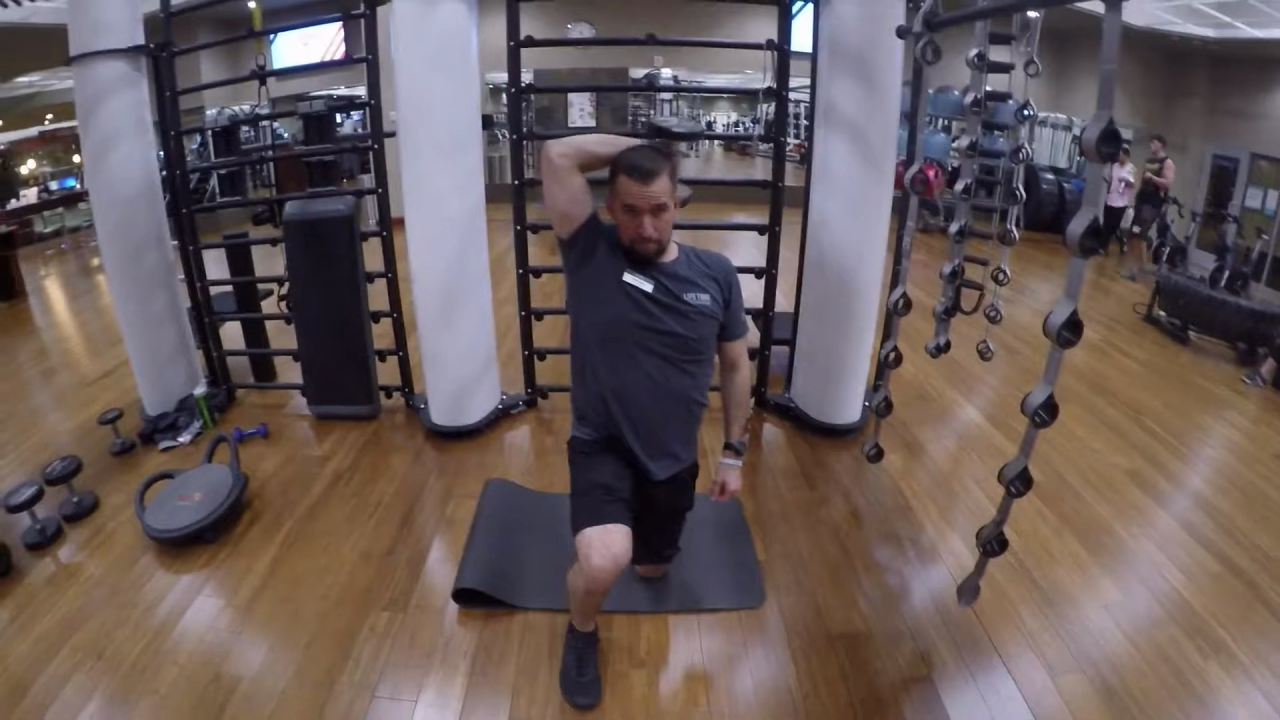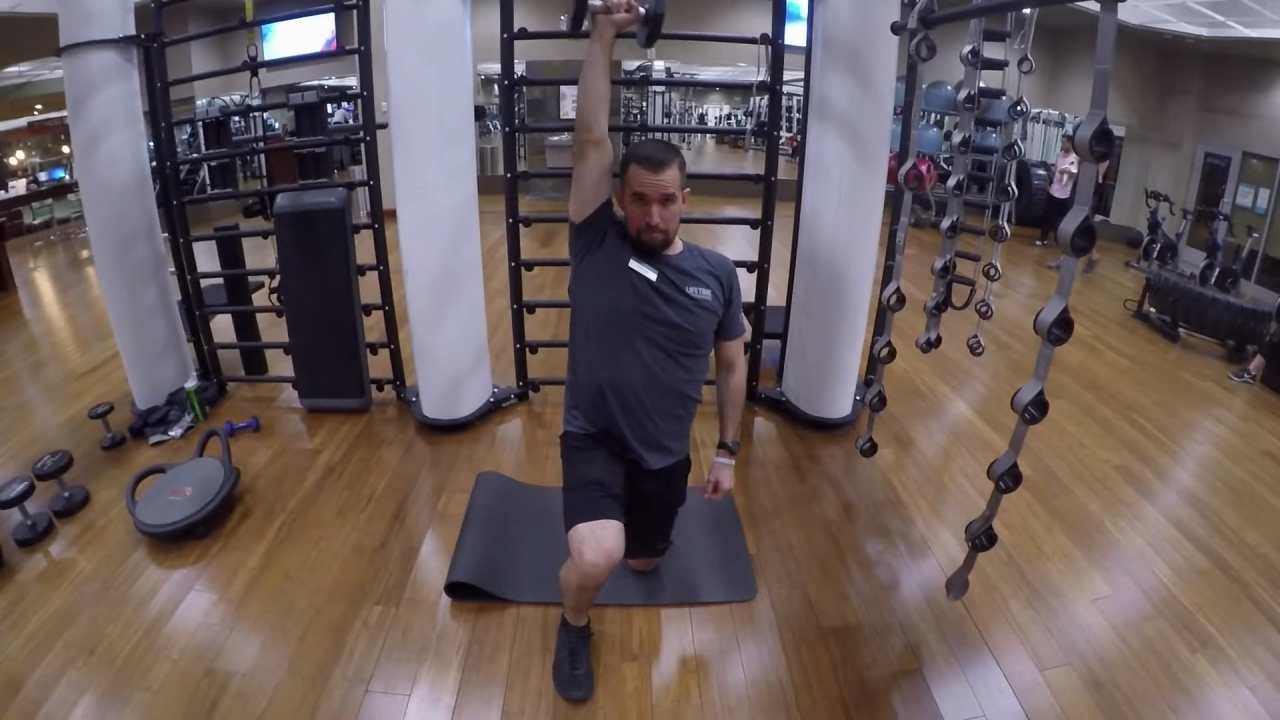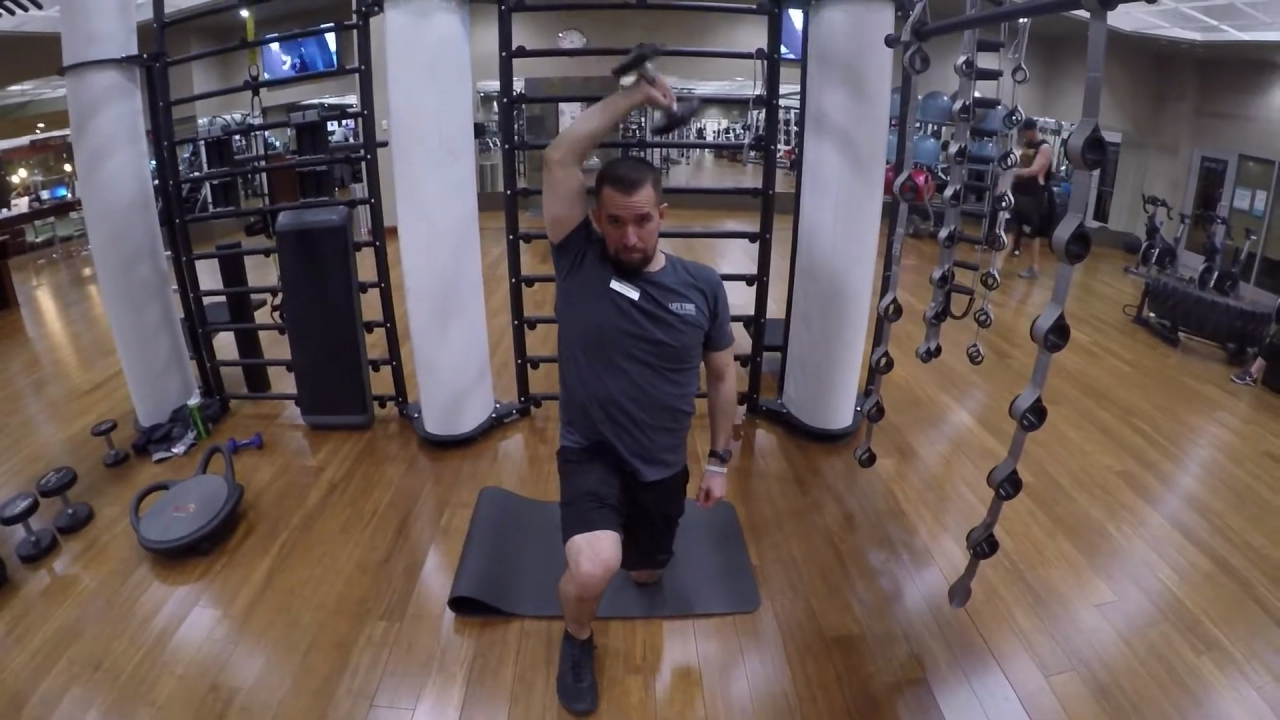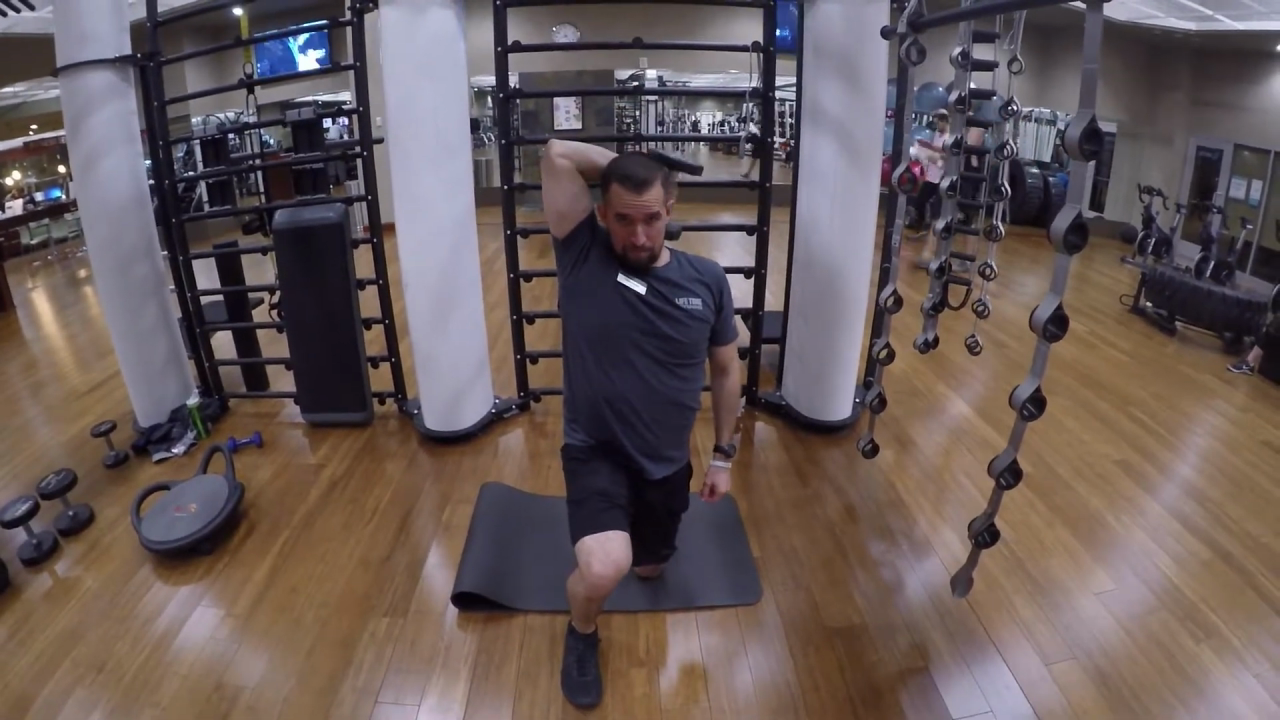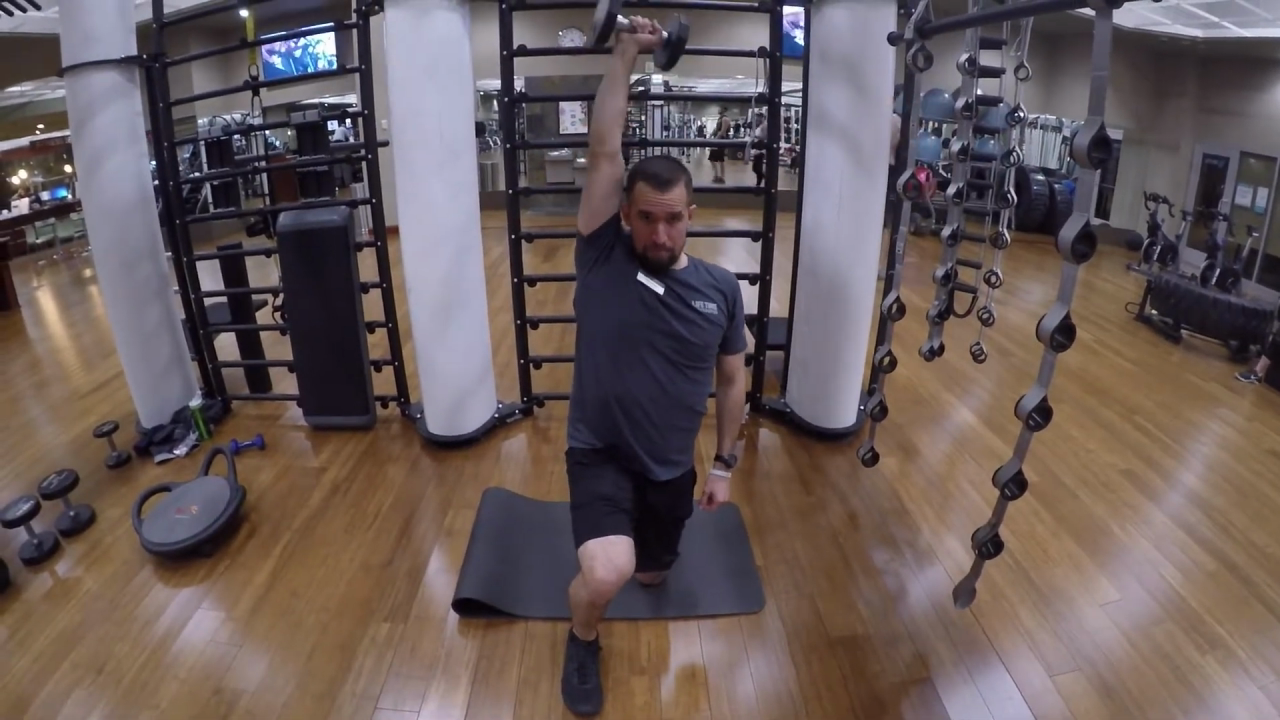
dt=1s
person 1, frame 1
left shoulder: (715, 273)
right shoulder: (591, 252)
left elbow: (736, 366)
right elbow: (556, 156)
left wrist: (733, 454)
right wrist: (637, 146)
left hip: (674, 457)
right hip: (601, 446)
left knee: (651, 569)
right knee: (602, 565)
left ankle: (645, 532)
right ankle: (581, 633)
person 1, frame 2
left shoulder: (716, 273)
right shoulder: (597, 245)
left elbow: (731, 367)
right elbow: (591, 140)
left wrist: (727, 452)
left hip: (666, 453)
right hip: (593, 440)
left knee: (645, 562)
right knee: (595, 559)
left ankle: (635, 524)
right ankle: (574, 627)
person 1, frame 3
left shoulder: (702, 285)
right shoulder: (579, 261)
left elbow: (722, 375)
right elbow: (559, 160)
left wrist: (719, 460)
right wrist: (631, 97)
left hip: (664, 465)
right hip: (590, 454)
left knee: (645, 573)
right knee: (592, 571)
left ankle: (634, 537)
right ankle: (577, 640)
person 1, frame 4
left shoulder: (707, 280)
right shoulder: (583, 257)
left elbow: (725, 371)
right elbow: (558, 155)
left wrist: (723, 455)
right wrist: (626, 167)
left hip: (668, 461)
right hip: (595, 452)
left knee: (648, 568)
right knee: (603, 570)
left ankle: (639, 537)
right ankle: (581, 634)
person 1, frame 5
left shoulder: (720, 288)
right shoulder: (603, 258)
left elbow: (732, 382)
right elbow: (604, 151)
left wrist: (724, 465)
right wrist: (627, 50)
left hip: (672, 468)
right hip: (599, 455)
left knee: (651, 575)
right knee: (606, 574)
left ankle: (643, 533)
right ankle: (582, 641)
